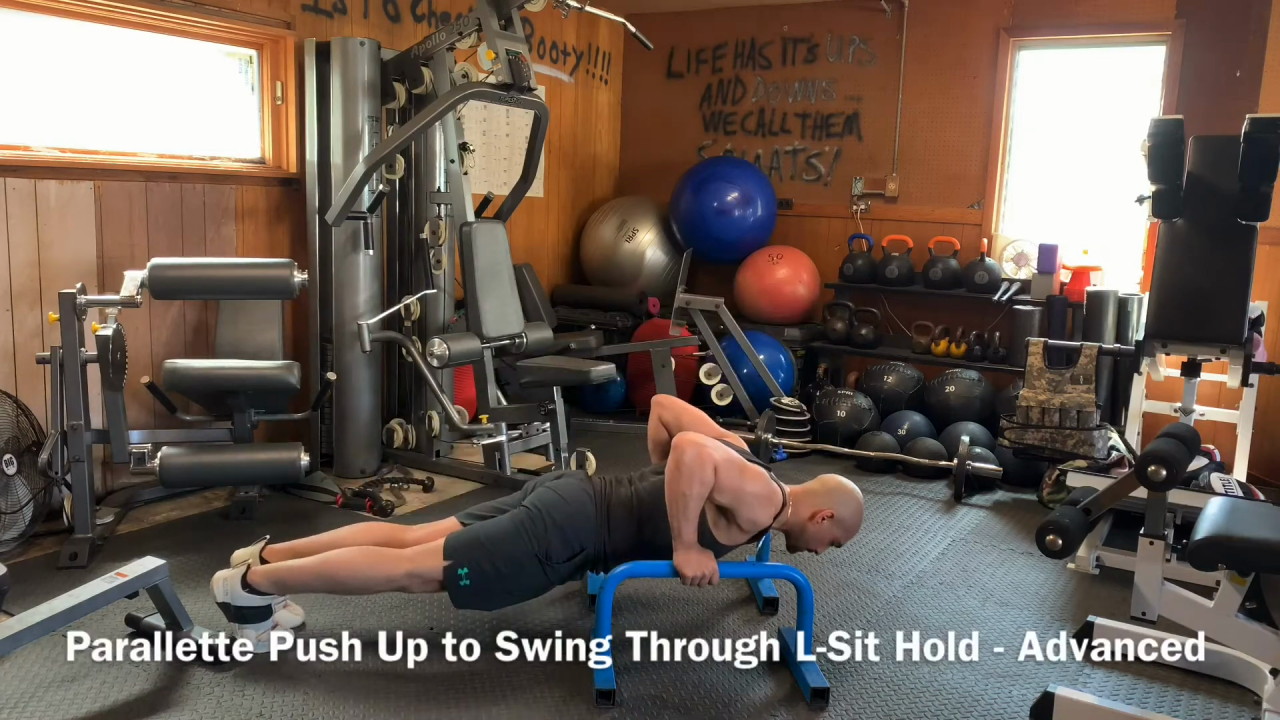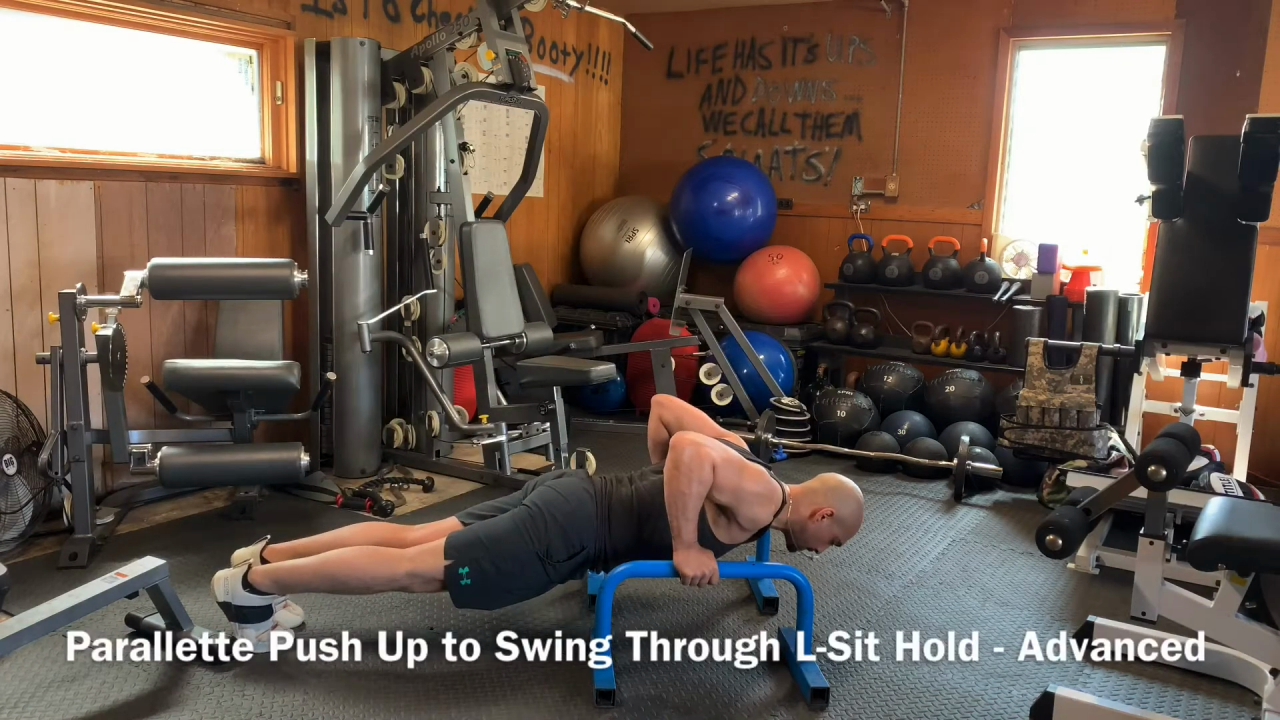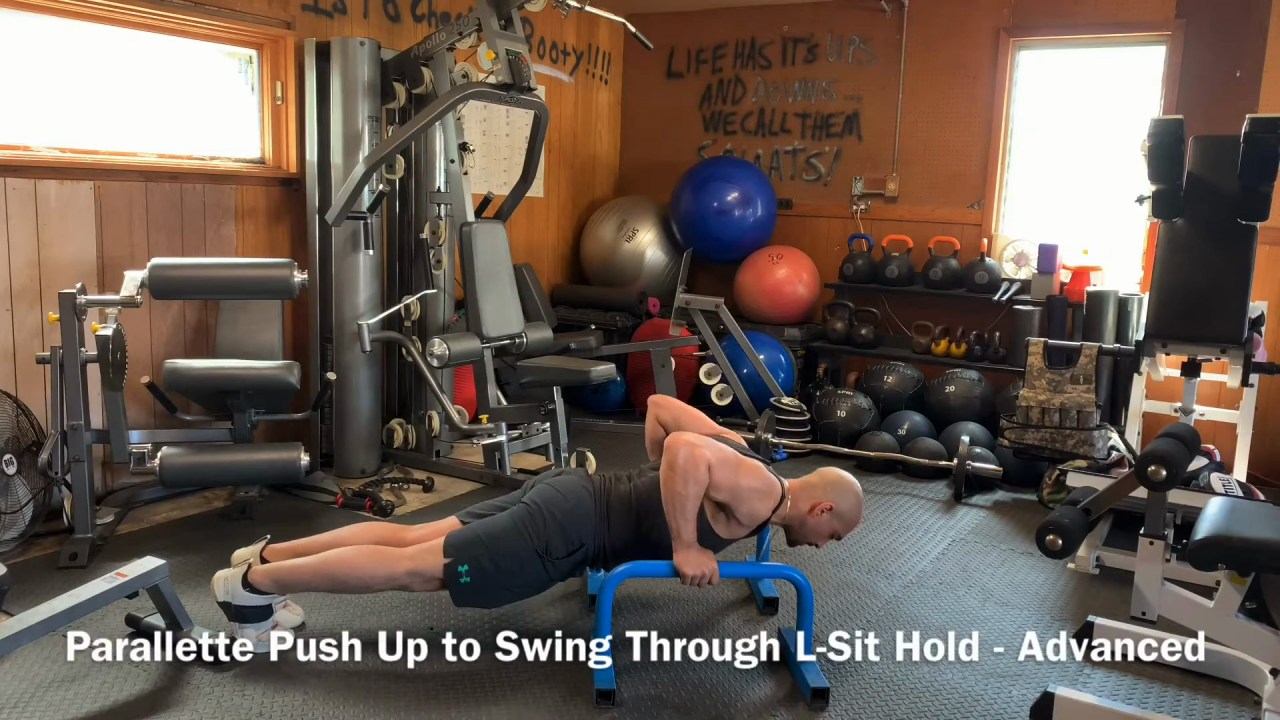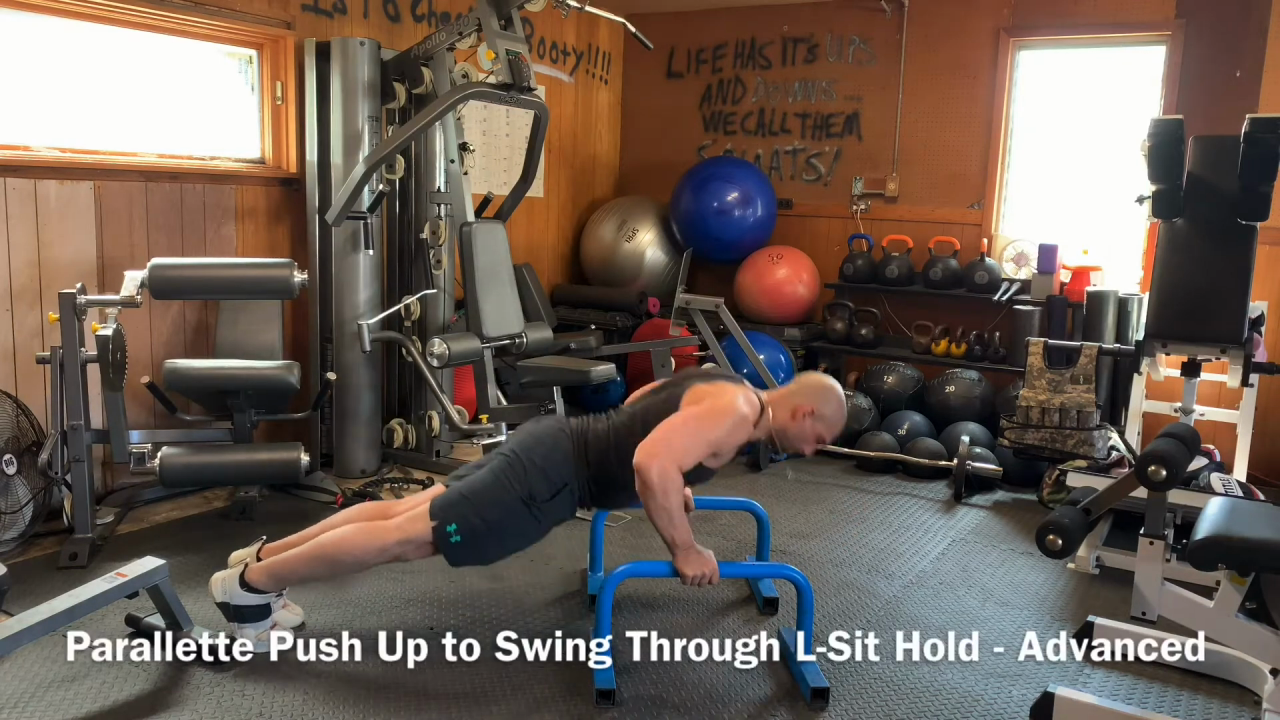
dt=0.3s
person 1, frame 1
left shoulder: (741, 457)
right shoulder: (761, 502)
left elbow: (664, 405)
right elbow: (690, 449)
right wrist: (685, 544)
left hip: (570, 497)
right hip: (565, 532)
left knee: (413, 538)
right knee: (414, 570)
left ankle: (268, 554)
right ankle: (251, 580)
person 1, frame 2
left shoulder: (740, 455)
right shoulder: (761, 500)
left elbow: (663, 406)
right elbow: (688, 451)
right wrist: (685, 544)
left hip: (571, 495)
right hip: (569, 532)
left knee: (414, 537)
right knee: (414, 570)
left ankle: (268, 555)
right ankle: (252, 583)
person 1, frame 3
left shoulder: (743, 452)
right shoulder: (761, 492)
left elbow: (658, 406)
right elbow: (683, 450)
right wrist: (686, 545)
left hip: (571, 493)
right hip: (568, 527)
left knee: (414, 536)
right knee: (413, 568)
left ankle: (266, 554)
right ankle: (251, 582)
person 1, frame 4
left shoulder: (726, 389)
right shoulder: (734, 413)
right elbow: (650, 463)
left wrist: (670, 486)
right wrist: (684, 549)
left hip: (554, 445)
right hip: (552, 474)
left knee: (409, 509)
right knee: (405, 536)
left ankle: (265, 554)
right ankle: (250, 581)
